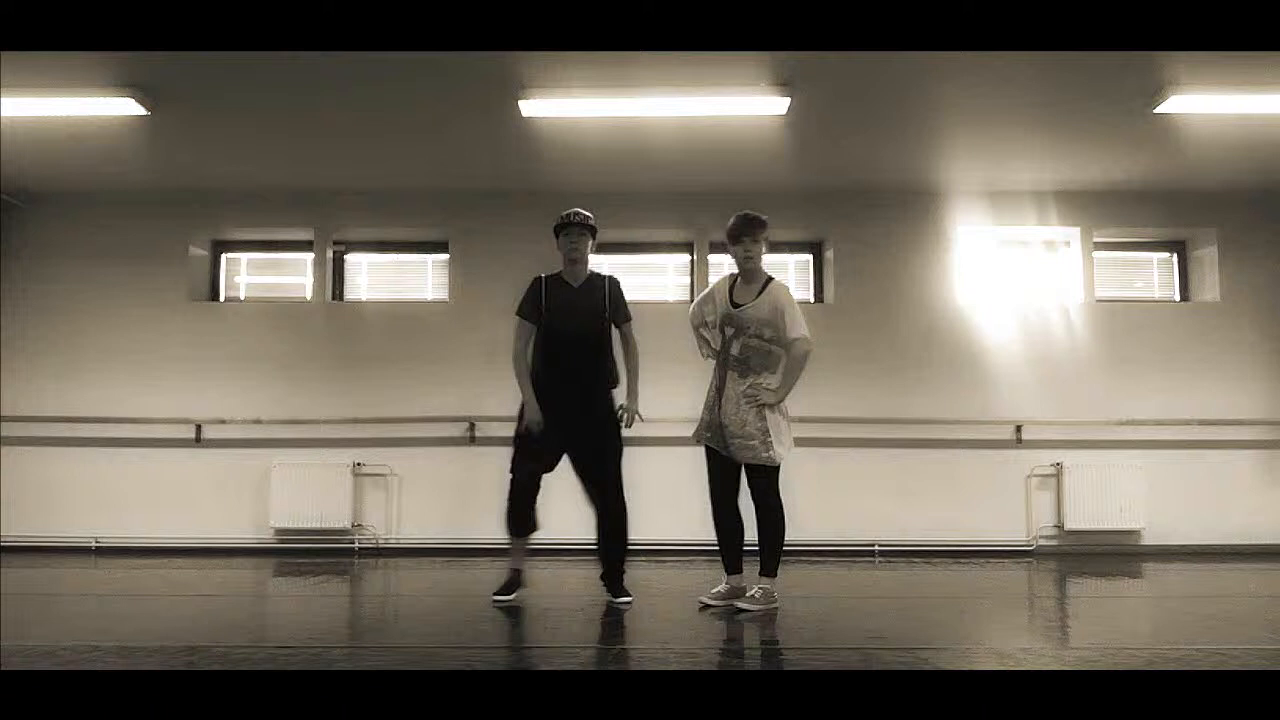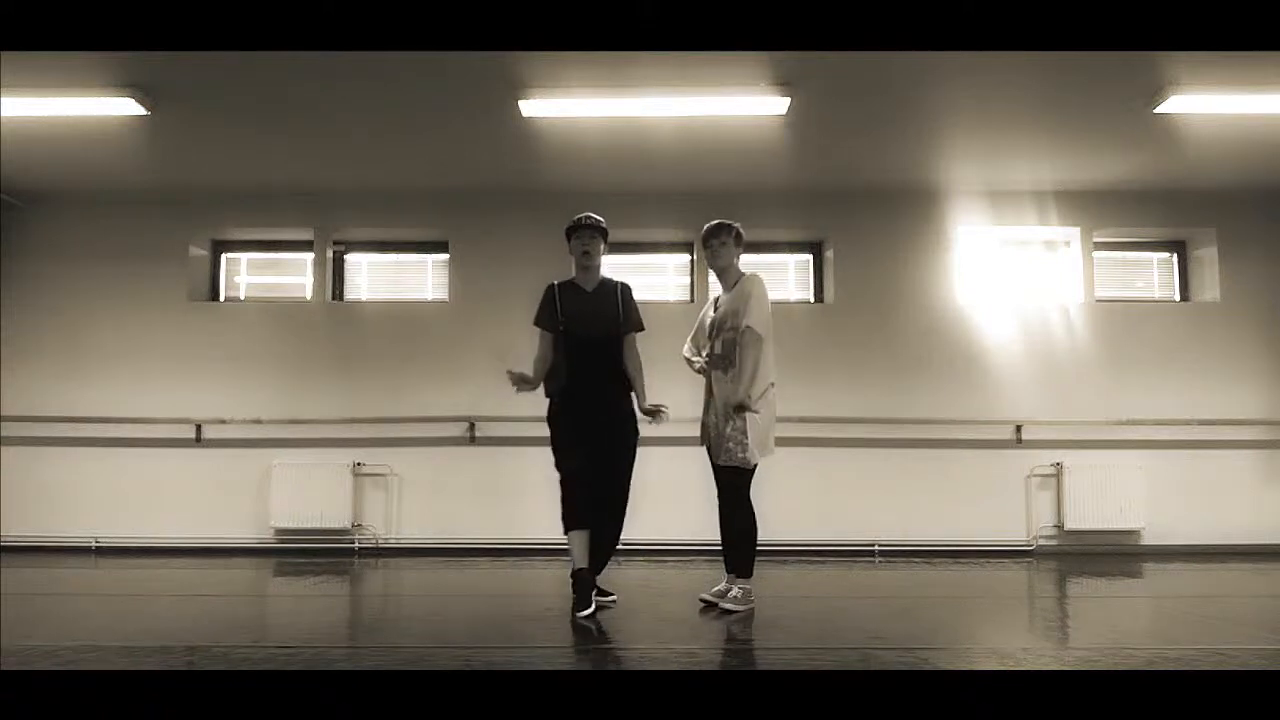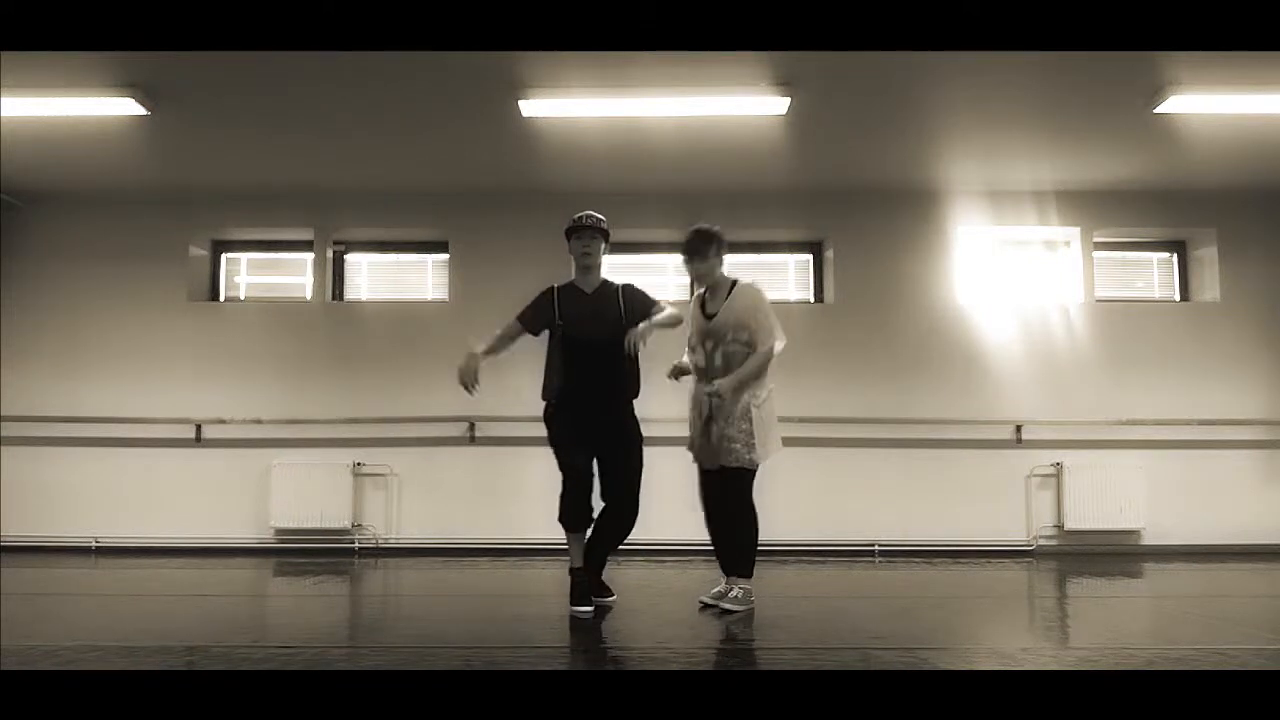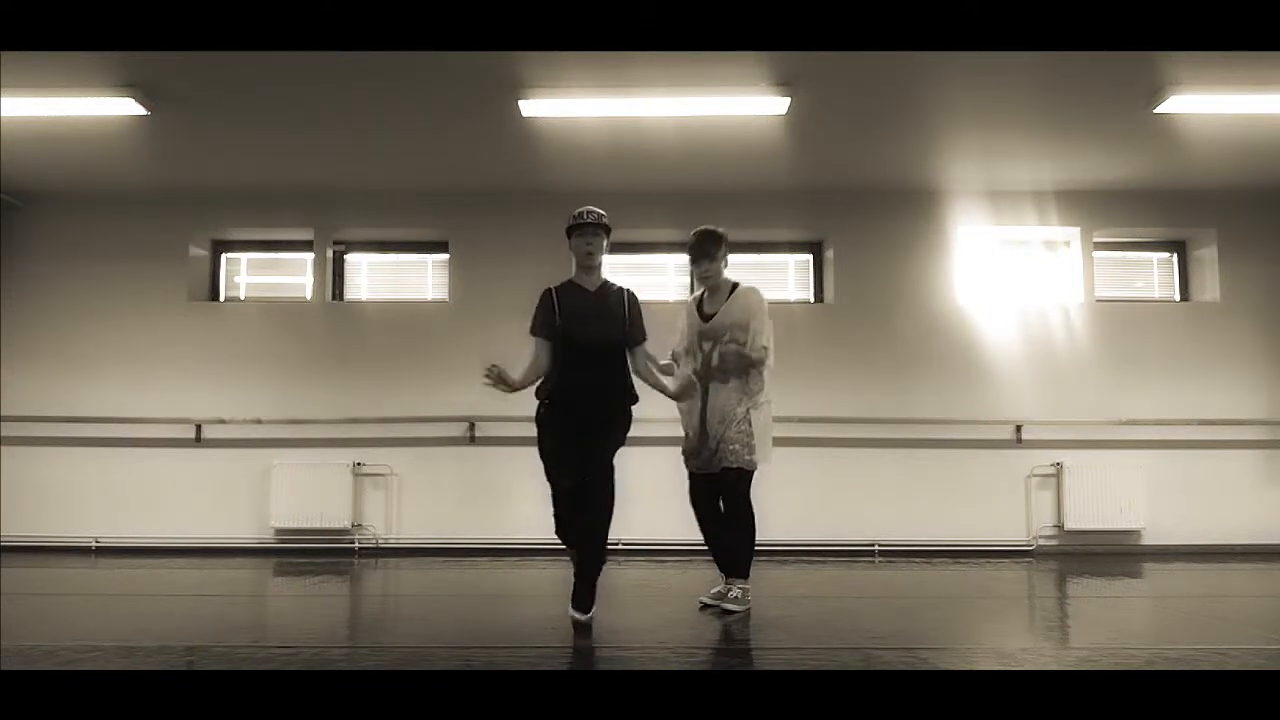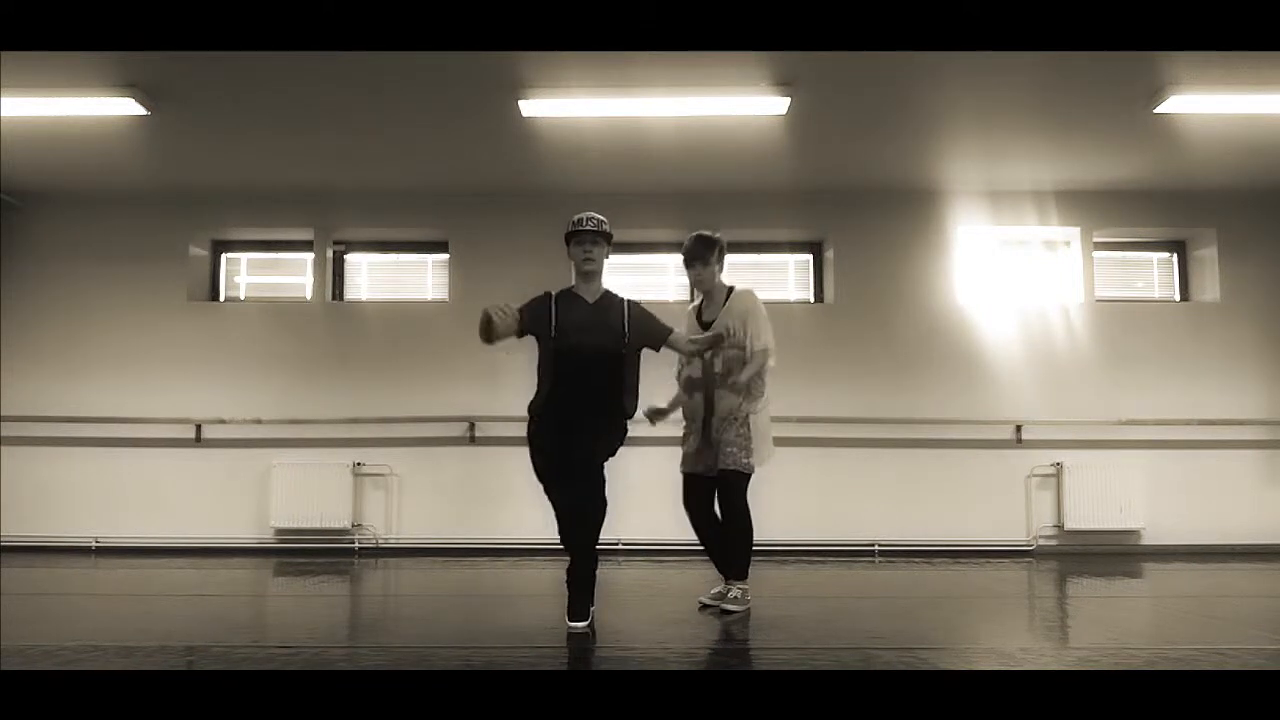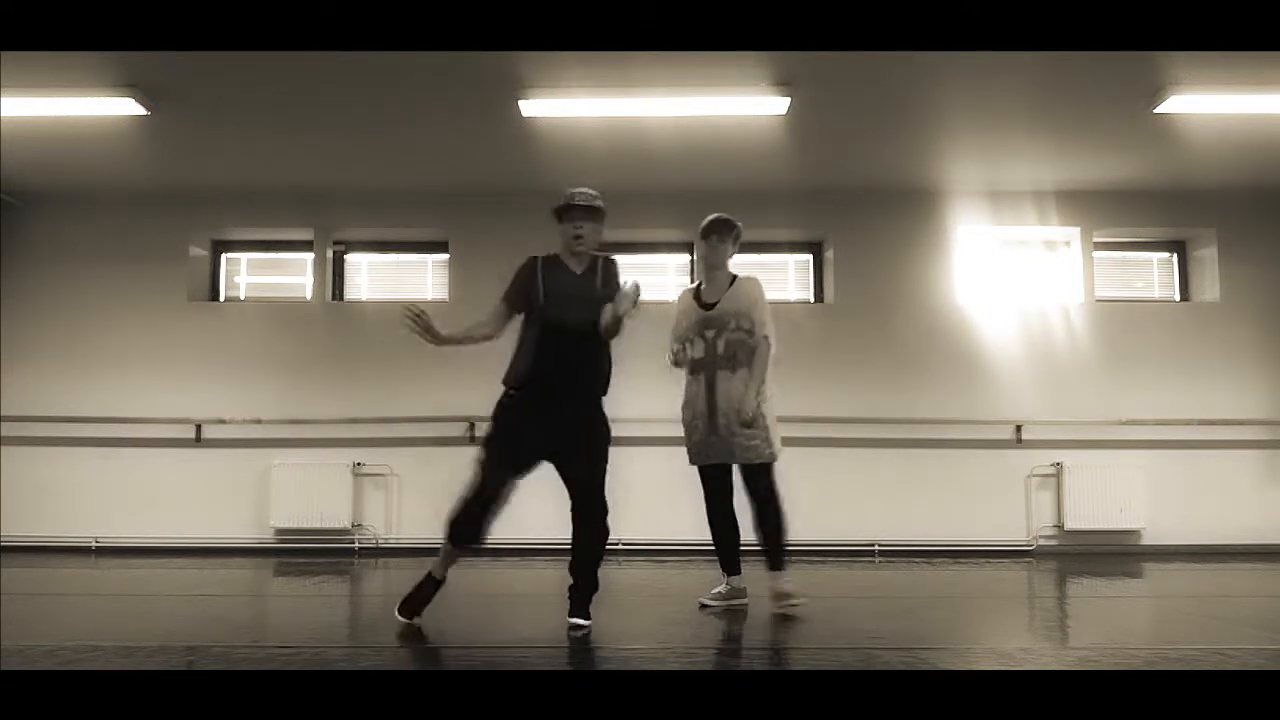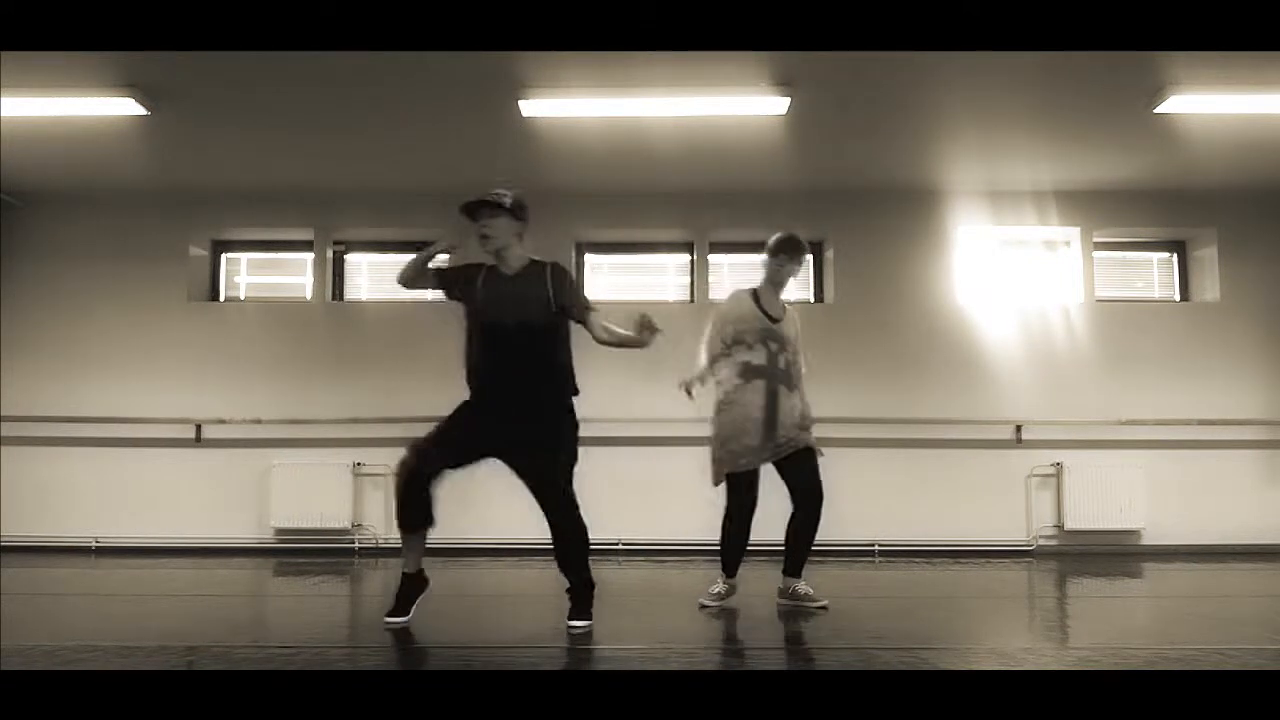
dt=0.7s
person 1, frame 1
left shoulder: (608, 287)
right shoulder: (541, 288)
left elbow: (629, 343)
right elbow: (521, 349)
left wrist: (632, 398)
right wrist: (530, 401)
left hip: (595, 404)
right hip: (547, 402)
left knee: (608, 490)
right knee: (524, 482)
left ankle: (614, 578)
right ankle: (514, 570)
person 1, frame 2
left shoulder: (620, 293)
right shoulder: (555, 295)
left elbow: (629, 351)
right elbow: (546, 353)
left wrist: (642, 400)
right wrist: (533, 380)
left hip: (614, 407)
right hip: (569, 406)
left knee: (612, 495)
right knee: (576, 484)
left ankle: (588, 576)
right ankle: (584, 581)
person 1, frame 3
left shoulder: (626, 296)
right shoulder: (554, 299)
left elbow: (675, 315)
right elbow: (508, 334)
left wrist: (648, 323)
right wrist: (476, 355)
left hip: (616, 412)
right hip: (568, 411)
left knee: (624, 500)
right knee: (576, 481)
left ankle: (593, 566)
right ankle: (578, 576)
person 1, frame 4
left shoulder: (625, 300)
right shoulder: (553, 298)
left elbow: (640, 361)
right elbow: (542, 361)
left wrist: (671, 389)
right wrist: (516, 382)
left hip: (610, 410)
right hip: (561, 411)
left knee: (597, 481)
right knee: (569, 494)
left ankle: (587, 581)
right ankle: (585, 576)
person 1, frame 5
left shoulder: (628, 311)
right shoulder: (547, 305)
left elbow: (686, 344)
right elbow: (493, 336)
left wrist: (719, 333)
right wrist: (492, 318)
left hip: (603, 424)
right hip: (552, 424)
left knee: (584, 492)
right knee: (573, 504)
left ankle: (579, 593)
right ankle: (582, 590)
person 1, frame 6
left shoulder: (607, 270)
right shoulder: (536, 270)
left elbow: (607, 329)
right elbow: (492, 325)
left wrist: (621, 313)
right wrist: (443, 337)
left hip: (582, 410)
right hip: (527, 404)
left knee: (591, 505)
right knee: (488, 490)
left ankle: (581, 600)
right ankle: (434, 578)
person 1, frame 7
left shoulder: (551, 277)
right shoulder: (473, 278)
left elbow: (597, 328)
right elbow: (407, 280)
left wrist: (634, 339)
right wrist: (431, 254)
left hip: (544, 412)
right hip: (487, 407)
left knee: (559, 501)
right knee: (416, 469)
left ankle: (582, 594)
right ankle: (412, 577)
person 2, frame 1
left shoulder: (778, 293)
right shoulder: (723, 287)
left elbow: (801, 347)
right elbow: (697, 317)
left wrist: (780, 392)
left hip: (758, 411)
right hip: (720, 407)
left knee: (765, 499)
right knee: (721, 498)
left ankle: (767, 585)
right ankle: (732, 580)
person 2, frame 2
left shoulder: (751, 285)
right shoulder: (713, 303)
left elbow: (752, 335)
right elbow: (691, 347)
left wrist: (743, 390)
right wrist: (699, 363)
left hip: (745, 406)
right hip: (716, 406)
left knee: (737, 494)
right knee: (725, 496)
left ankle: (744, 584)
right ankle: (731, 578)
person 2, frame 3
left shoulder: (749, 295)
right shoulder: (698, 304)
left elbow: (767, 350)
left wrist: (726, 382)
right wrist: (686, 366)
left hip: (746, 410)
right hip: (710, 413)
left knee: (737, 496)
right knee: (712, 495)
left ankle: (742, 583)
right ankle: (730, 579)
person 2, frame 4
left shoulder: (750, 298)
right shoulder: (693, 307)
left elbow: (763, 353)
right elbow: (684, 362)
left wrist: (751, 356)
right wrist: (659, 366)
left hip: (741, 413)
right hip: (702, 417)
left knee: (734, 496)
right knee: (702, 498)
left ankle: (741, 584)
right ankle: (729, 578)
person 2, frame 5
left shoulder: (745, 300)
right shoulder: (692, 314)
left elbow: (764, 353)
left wrist: (743, 378)
right wrist: (669, 408)
left hip: (740, 416)
right hip: (702, 421)
left knee: (732, 497)
right knee: (695, 501)
left ankle: (740, 585)
right ankle: (728, 579)
person 2, frame 6
left shoulder: (749, 288)
right shoulder: (686, 299)
left elbow: (764, 344)
right elbow: (679, 351)
left wrist: (751, 395)
right wrist: (677, 356)
left hip: (744, 406)
right hip: (702, 409)
left knee: (761, 488)
right knee: (716, 497)
left ankle: (779, 577)
right ankle: (733, 582)
person 2, frame 7
left shoulder: (791, 317)
right shoulder: (738, 303)
right elbow: (711, 348)
left wrist: (804, 405)
right wrist: (699, 374)
left hip: (786, 420)
right hip: (741, 416)
left knee: (810, 494)
right knee: (741, 501)
left ankle: (791, 582)
right ankle: (727, 579)
